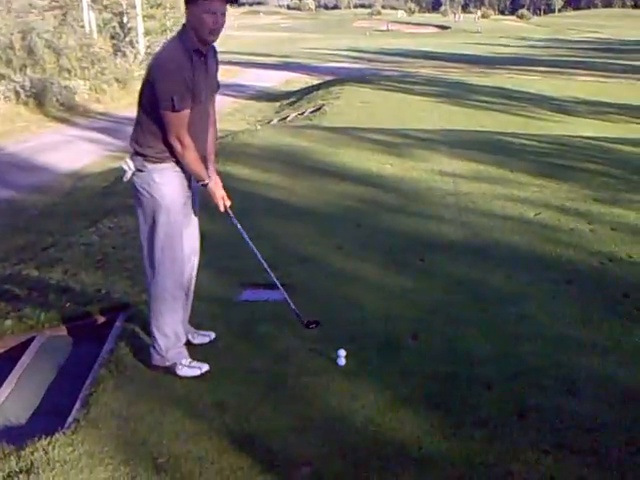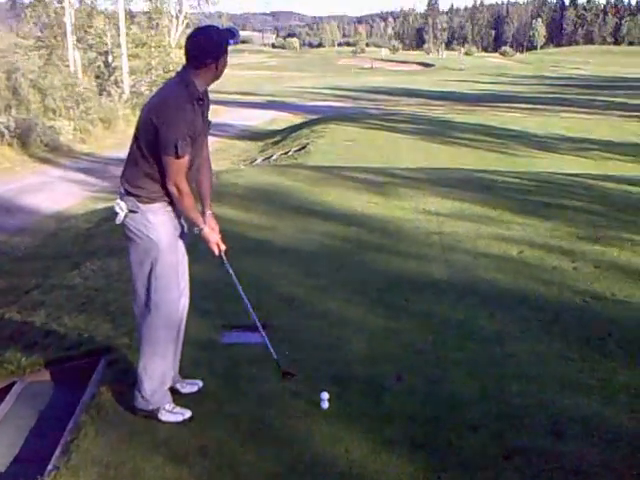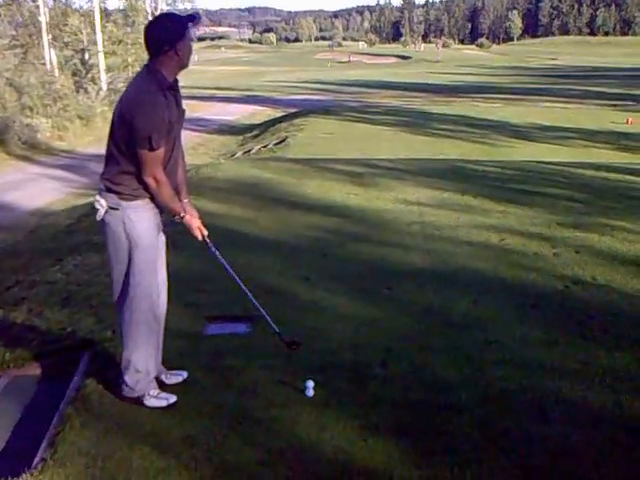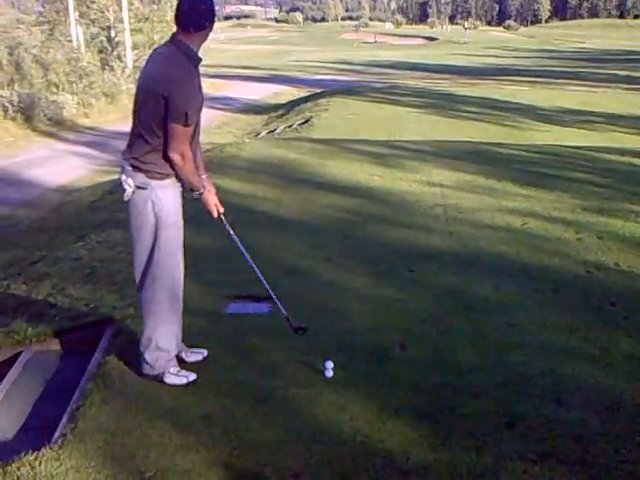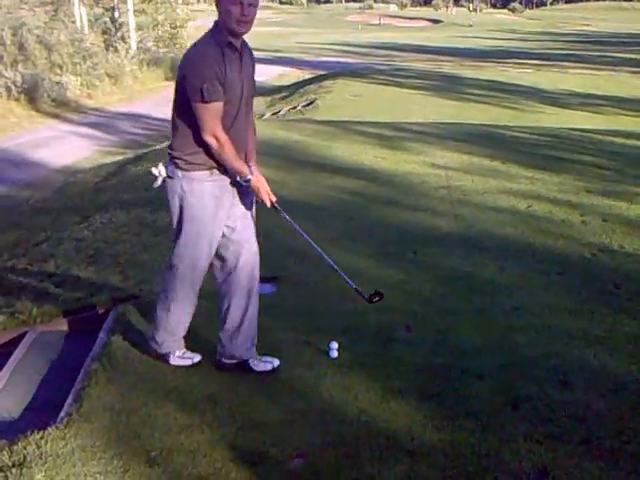
dt=1s
person 1, frame 1
left shoulder: (209, 55)
right shoulder: (170, 63)
right elbow: (178, 138)
left wrist: (212, 169)
right wrist: (207, 182)
left hip: (185, 168)
right hip: (159, 171)
left knee: (187, 256)
right knee: (169, 262)
left ankle: (179, 326)
right ankle: (166, 350)
person 1, frame 2
left shoulder: (199, 96)
right shoulder: (174, 107)
left elbow: (200, 157)
right elbow: (176, 183)
left wrist: (208, 213)
right wrist: (203, 227)
left hip: (165, 207)
right hip: (148, 210)
left knee: (175, 298)
right knee: (163, 303)
left ankle: (167, 376)
right ankle: (151, 396)
person 1, frame 3
left shoulder: (168, 86)
right shoulder: (147, 99)
left elbow: (175, 148)
right elbow: (152, 175)
left wrist: (186, 200)
right wrist: (182, 214)
left hip: (146, 202)
right hip: (130, 206)
left knee: (154, 292)
right knee: (142, 296)
left ankle: (151, 366)
right ankle: (137, 382)
person 1, frame 4
left shoulder: (167, 55)
right shoulder: (183, 77)
right elbow: (177, 152)
left wrist: (204, 177)
right wrist: (201, 191)
left hip: (156, 178)
right hip: (154, 183)
left knee: (169, 270)
right knee: (161, 274)
left ankle: (170, 344)
right ankle: (157, 360)
person 1, frame 5
left shoulder: (245, 53)
right shoulder: (202, 57)
right elbow: (212, 134)
left wrist: (253, 167)
right wrist: (250, 177)
left hip: (230, 177)
right hip: (198, 179)
left knee: (244, 265)
right knee: (189, 266)
left ankle: (236, 351)
right ankle: (167, 341)
